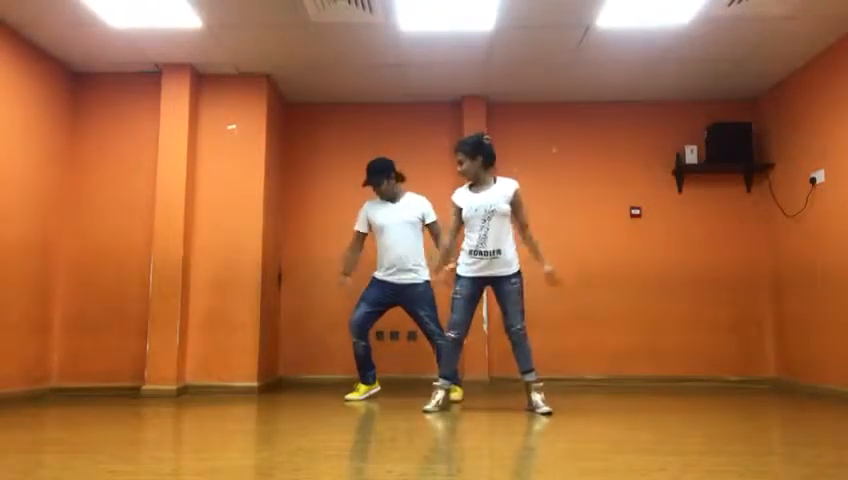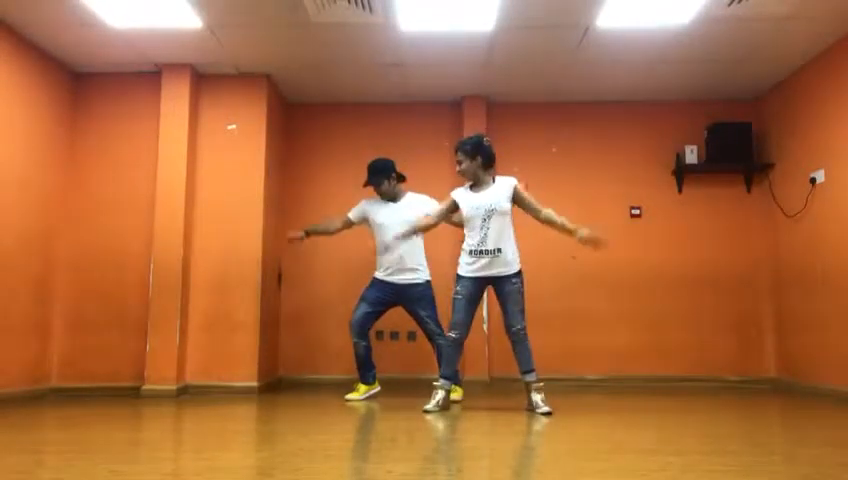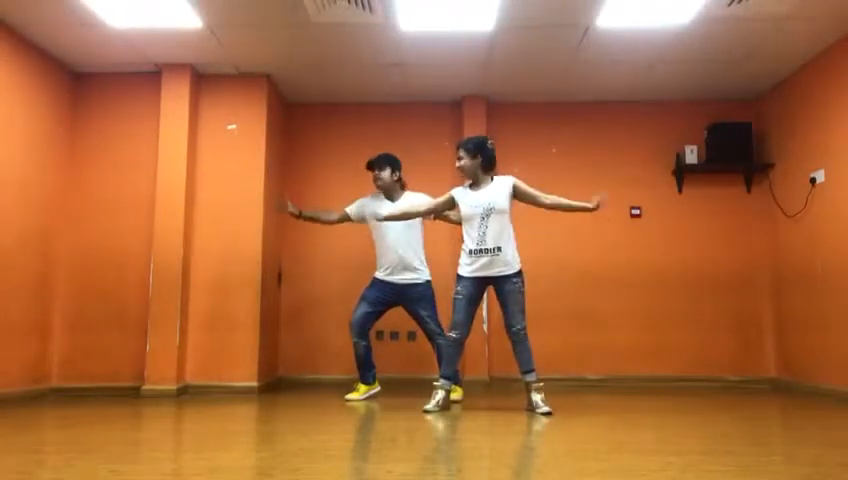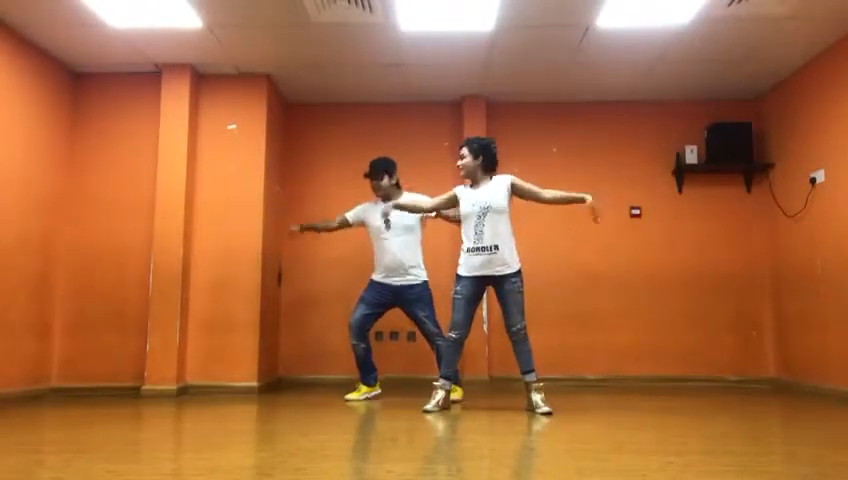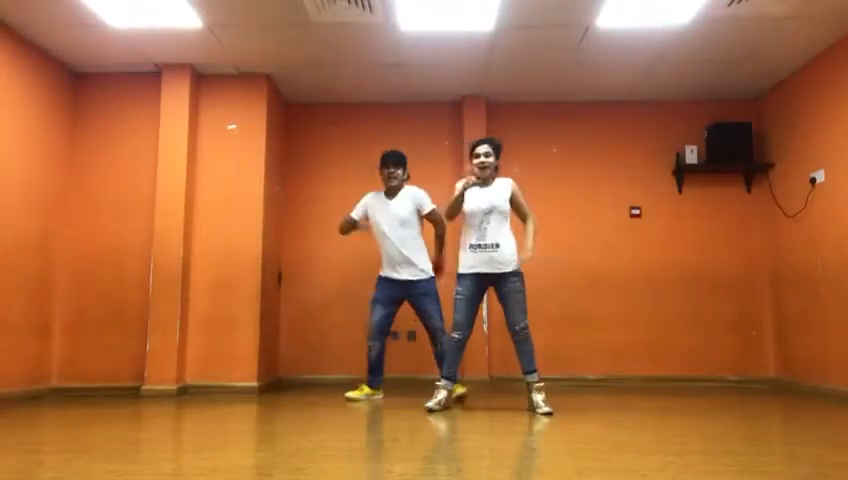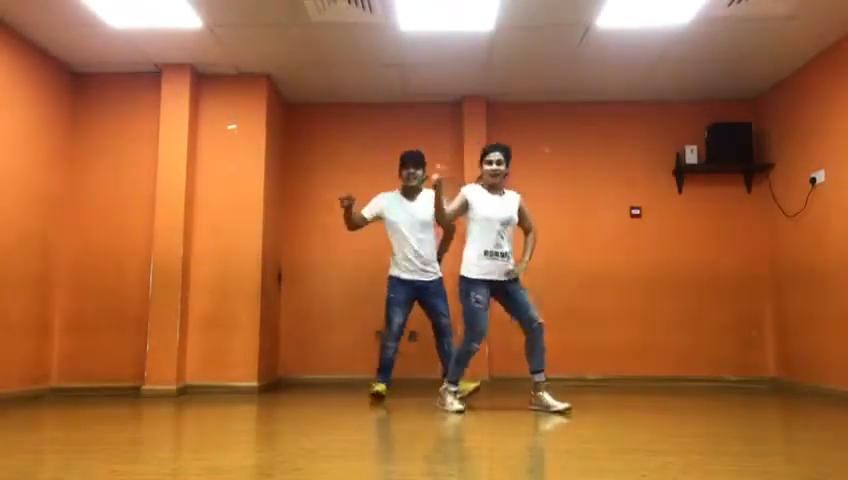
dt=0.3s
person 1, frame 1
left shoulder: (509, 188)
right shoulder: (460, 196)
left elbow: (523, 229)
right elbow: (452, 237)
left wrist: (543, 262)
right wrist: (437, 270)
left hip: (506, 271)
right hip: (469, 272)
left knee: (517, 330)
right knee: (455, 332)
left ankle: (534, 392)
right ankle: (441, 392)
person 1, frame 2
left shoulder: (507, 186)
right shoulder: (459, 195)
left elbow: (540, 213)
right elbow: (431, 220)
left wrist: (576, 231)
right wrist: (398, 237)
left hip: (506, 270)
right hip: (469, 272)
left knee: (517, 331)
right knee: (456, 332)
left ankle: (534, 392)
right ankle: (442, 391)
person 1, frame 3
left shoulder: (507, 184)
right shoulder: (458, 194)
left elbow: (545, 200)
right elbow: (423, 209)
left wrist: (586, 206)
right wrist: (383, 216)
left hip: (507, 270)
right hip: (470, 272)
left knee: (517, 330)
right knee: (457, 332)
left ankle: (534, 392)
right ankle: (442, 391)
person 1, frame 4
left shoulder: (505, 183)
right shoulder: (459, 193)
left elbow: (544, 196)
right elbow: (429, 206)
left wrist: (582, 197)
right wrist: (396, 204)
left hip: (506, 270)
right hip: (469, 271)
left knee: (517, 330)
right knee: (457, 332)
left ankle: (534, 391)
right ankle: (440, 391)
person 1, frame 5
left shoulder: (506, 186)
right shoulder: (465, 187)
left elbow: (527, 218)
right elbow: (449, 216)
left wrist: (528, 246)
right wrist: (461, 191)
left hip: (506, 268)
right hip: (470, 270)
left knee: (519, 329)
right knee: (459, 331)
left ankle: (535, 391)
right ankle: (443, 390)
person 1, frame 6
left shoulder: (515, 199)
right shoulder: (471, 193)
left elbow: (530, 232)
right elbow: (444, 220)
left wrist: (523, 263)
right wrist: (438, 193)
left hip: (505, 276)
right hip: (475, 276)
left knee: (534, 326)
right knee: (475, 336)
left ankle: (539, 392)
right ankle: (448, 390)
person 2, frame 1
left shoulder: (420, 203)
right shoulder: (369, 208)
left elbow: (438, 236)
right elbow: (357, 243)
right wrist: (346, 272)
left hip: (416, 282)
right hip: (382, 281)
left knee: (435, 333)
right knee: (357, 325)
left ankle: (453, 384)
right ankle: (368, 382)
person 2, frame 2
left shoulder: (421, 202)
right shoulder: (368, 206)
left elbow: (452, 218)
right elbow: (338, 224)
right wrist: (307, 232)
left hip: (416, 282)
right hip: (383, 281)
left knee: (435, 333)
right knee: (358, 324)
left ankle: (453, 384)
right ankle: (368, 382)
person 2, frame 3
left shoulder: (419, 200)
right shoulder: (367, 204)
left elbow: (451, 216)
right elbow: (333, 217)
right wrist: (300, 213)
left hip: (416, 282)
right hip: (383, 281)
left knee: (435, 333)
right knee: (357, 324)
left ankle: (453, 384)
right ankle: (368, 382)
person 2, frame 4
left shoulder: (417, 201)
right shoulder: (367, 209)
left elbow: (450, 215)
right elbow: (335, 223)
right wrist: (304, 227)
left hip: (414, 284)
right hip: (381, 283)
left knee: (434, 334)
right knee: (357, 326)
left ankle: (453, 384)
right ankle: (369, 383)
person 2, frame 5
left shoulder: (414, 194)
right shoulder: (370, 201)
left elbow: (439, 222)
right elbow: (344, 227)
left wrist: (438, 255)
right wrist: (353, 226)
left hip: (421, 278)
right hip: (389, 278)
left knee: (437, 330)
right knee: (376, 328)
left ankle: (451, 383)
right ankle: (372, 386)
person 2, frame 6
left shoulder: (434, 198)
right shoulder: (385, 200)
left elbow: (450, 230)
right elbow: (353, 224)
left wrist: (437, 256)
right wrist: (348, 208)
left hip: (431, 278)
right hip: (401, 278)
left knee: (444, 328)
right knee: (394, 328)
right ankle: (381, 382)
